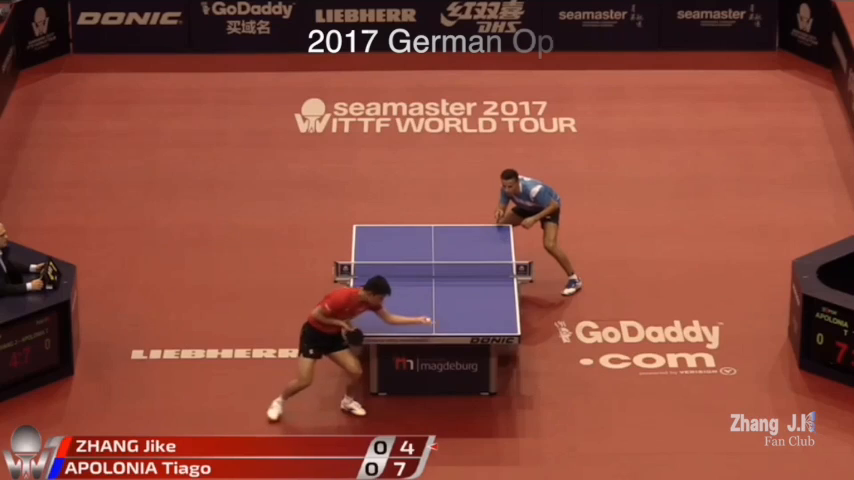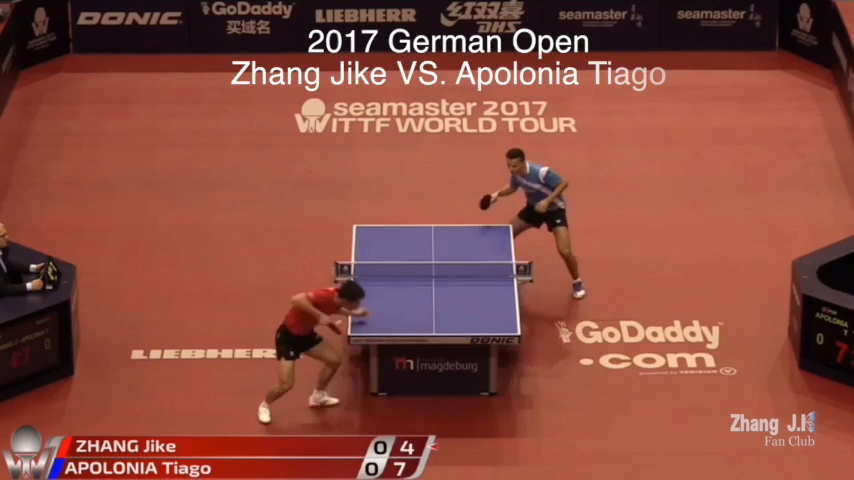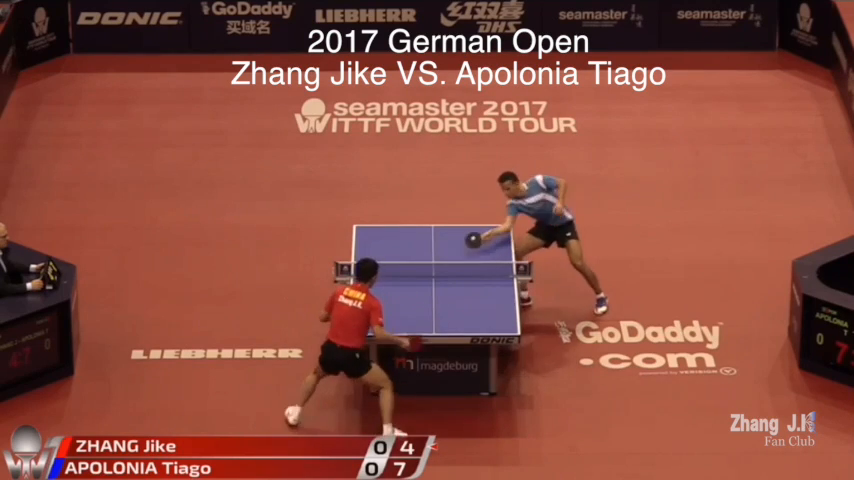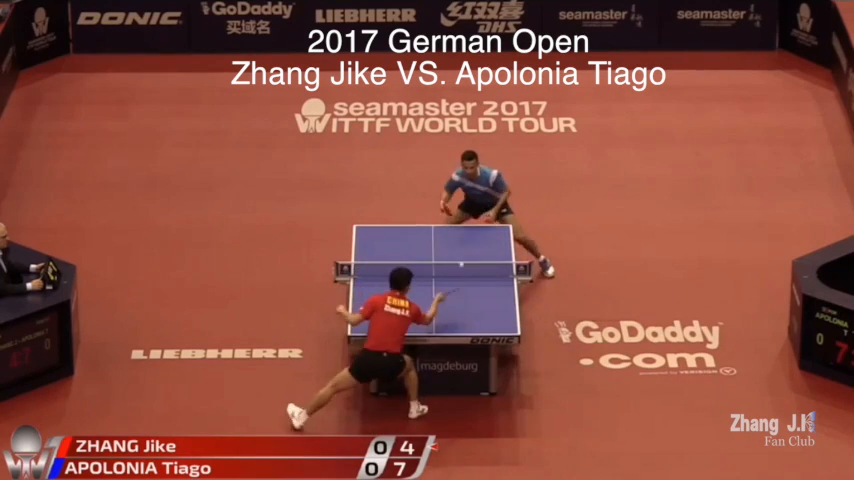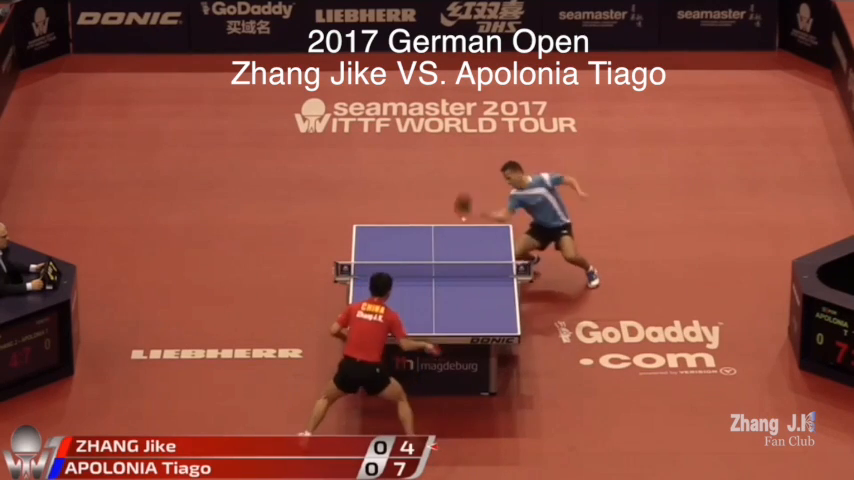
dt=0.7s
person 1, frame 1
left shoulder: (369, 301)
right shoulder: (342, 298)
left elbow: (390, 318)
right elbow: (315, 315)
left wrist: (417, 320)
right wrist: (340, 323)
left hip: (333, 336)
right hip: (313, 334)
left knee: (356, 372)
right knee: (304, 381)
left ankle: (348, 401)
right ankle: (279, 401)
person 1, frame 2
left shoulder: (336, 299)
right shoulder: (324, 296)
right elbow: (297, 299)
left wrist: (354, 314)
right wrist: (319, 315)
left hip: (306, 334)
right hip: (288, 336)
left knee: (334, 360)
right knee: (285, 385)
left ankle: (318, 396)
right ankle: (265, 406)
person 1, frame 3
left shoulder: (339, 293)
right shoulder: (373, 303)
left elbow: (323, 317)
right elbow: (380, 334)
right wrist: (402, 341)
left hip: (331, 350)
right hip: (353, 355)
left knee: (315, 375)
right knee: (386, 386)
left ankle: (295, 413)
right ankle: (388, 431)
person 1, frame 4
left shoulder: (376, 300)
right shoulder: (412, 308)
left elbow: (353, 321)
right elbow: (427, 320)
left wrist: (342, 310)
right wrist: (436, 302)
left hip: (368, 358)
right hip: (391, 362)
left knee: (333, 387)
right knee: (409, 365)
left ankle: (301, 416)
right ankle: (415, 407)
person 1, frame 5
left shoulder: (354, 308)
right shoulder: (391, 316)
left elbow: (334, 331)
right elbow: (405, 345)
right wrist: (425, 346)
left hip: (349, 367)
right hip: (372, 371)
left knee: (326, 399)
right knee: (401, 399)
left ankle: (306, 436)
person 2, frame 1
left shoulder: (534, 190)
right shoulder: (506, 188)
left elbow: (555, 205)
right elbow: (502, 207)
left wrist: (534, 219)
right wrist: (499, 213)
left hip: (549, 207)
right hip: (528, 207)
left knee: (549, 245)
left ankle: (574, 279)
person 2, frame 2
left shoulder: (541, 172)
right shoulder: (514, 173)
left elbow: (563, 183)
right elbow: (512, 188)
left wrist: (547, 201)
right wrist: (498, 193)
left hip: (554, 208)
right hip: (533, 207)
left knee: (564, 251)
left ankle: (577, 282)
person 2, frame 3
left shoulder: (538, 182)
right shoulder: (513, 203)
left elbow: (561, 183)
right elbow: (507, 225)
left wrist: (560, 203)
right wrist: (490, 234)
left hip: (564, 223)
right hip: (544, 226)
left knee: (578, 263)
right knee: (515, 253)
left ankle: (601, 298)
right ankle: (524, 295)
person 2, frame 4
left shoulder: (492, 175)
right shoulder: (457, 177)
left elbow: (506, 192)
right elbow: (447, 192)
left wrist: (495, 210)
right wrist: (443, 202)
left hip: (497, 202)
right hip: (473, 202)
left knee: (520, 237)
left ankle: (542, 260)
person 2, frame 5
left shoulder: (544, 180)
right shoulder: (516, 195)
left elbow: (569, 179)
right elbow: (505, 217)
left wrist: (579, 191)
right wrist: (489, 216)
left hip: (561, 225)
right hip: (539, 227)
left knee: (570, 257)
right knee: (514, 253)
left ankle: (590, 271)
right ankle: (532, 259)
